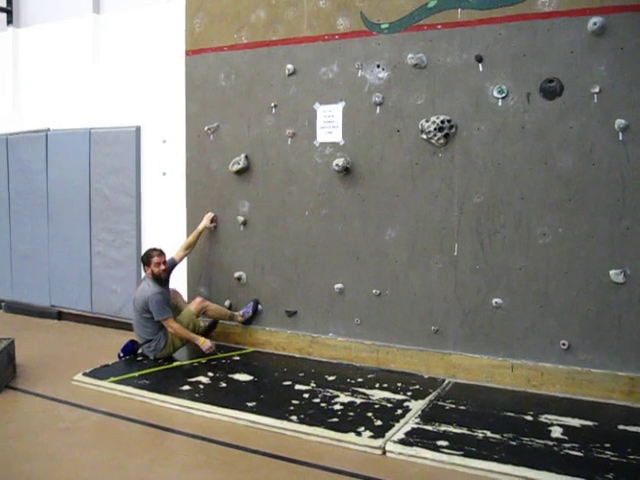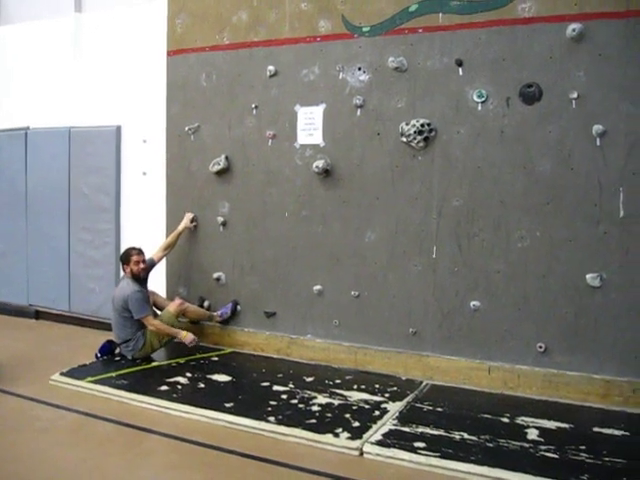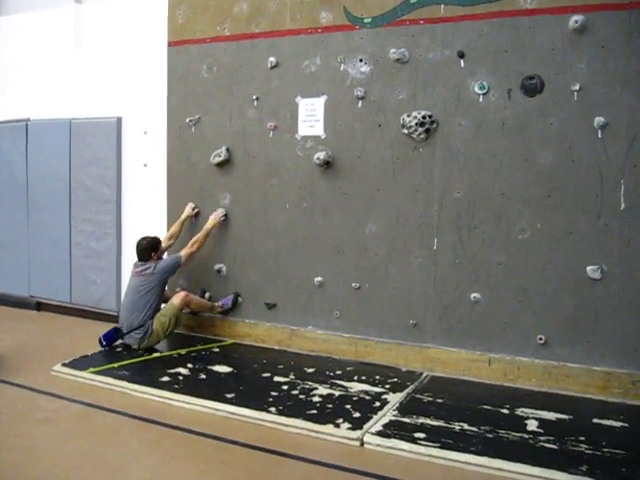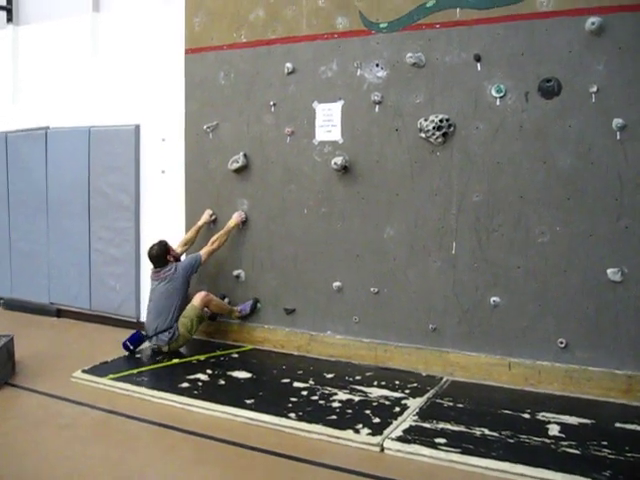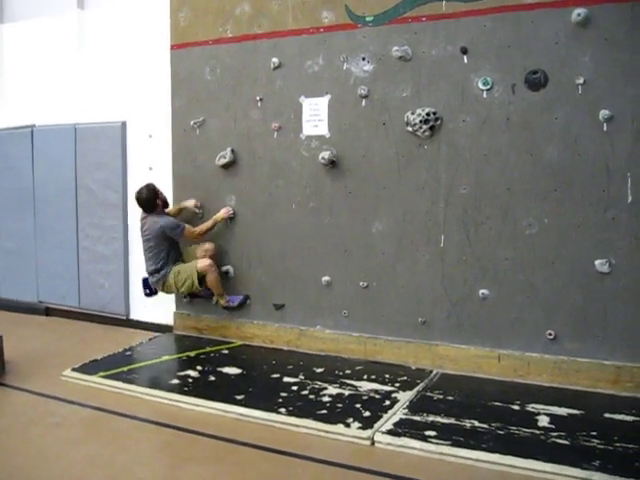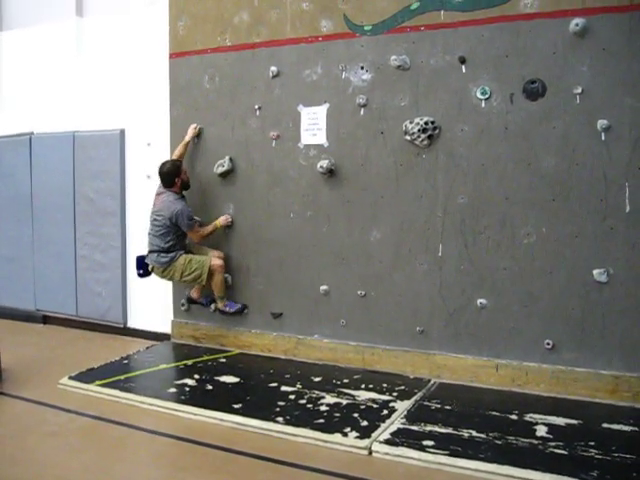
dt=0.7s
person 1, frame 1
left shoulder: (161, 273)
right shoulder: (153, 294)
left elbow: (183, 250)
right elbow: (171, 327)
left wrist: (201, 227)
right wrist: (199, 340)
left hip: (156, 333)
right hip: (158, 346)
left knee: (173, 293)
right knee: (200, 303)
left ankle: (200, 327)
right ankle: (239, 317)
person 1, frame 2
left shoulder: (134, 277)
right shoulder: (133, 292)
left elbow: (163, 251)
right elbow: (152, 325)
left wrist: (182, 228)
right wrist: (182, 335)
left hip: (131, 339)
right hip: (136, 346)
left knee: (150, 295)
right knee: (179, 304)
right ankle: (216, 317)
person 1, frame 3
left shoulder: (139, 266)
right shoulder: (158, 269)
left elbow: (169, 240)
right elbow: (192, 248)
left wrist: (185, 216)
right wrist: (210, 224)
left hip: (130, 333)
right hip: (140, 337)
right knee: (183, 296)
left ankle: (194, 304)
right ankle: (217, 308)
person 1, frame 4
left shoulder: (156, 271)
right shoulder: (179, 270)
left elbow: (184, 245)
right elbow: (212, 246)
left wrist: (201, 223)
right wrist: (232, 223)
left hip: (156, 337)
right hip: (168, 340)
right knee: (203, 296)
right ankle: (236, 313)
person 1, frame 5
left shoulder: (148, 216)
right shoulder: (162, 224)
left elbow: (168, 215)
right elbow: (195, 233)
left wrist: (182, 205)
right wrist: (218, 217)
right hip: (164, 277)
left knee: (208, 248)
right knee: (208, 264)
left ankle: (196, 286)
right ankle: (224, 300)
person 1, frame 6
left shoulder: (163, 189)
right shoulder: (179, 208)
left elbow: (174, 161)
right elbow: (197, 236)
left wrist: (188, 138)
right wrist: (217, 224)
left hip: (169, 252)
right hip: (166, 262)
left knee: (217, 256)
right knee: (217, 264)
left ankle: (196, 294)
right ankle: (222, 303)
